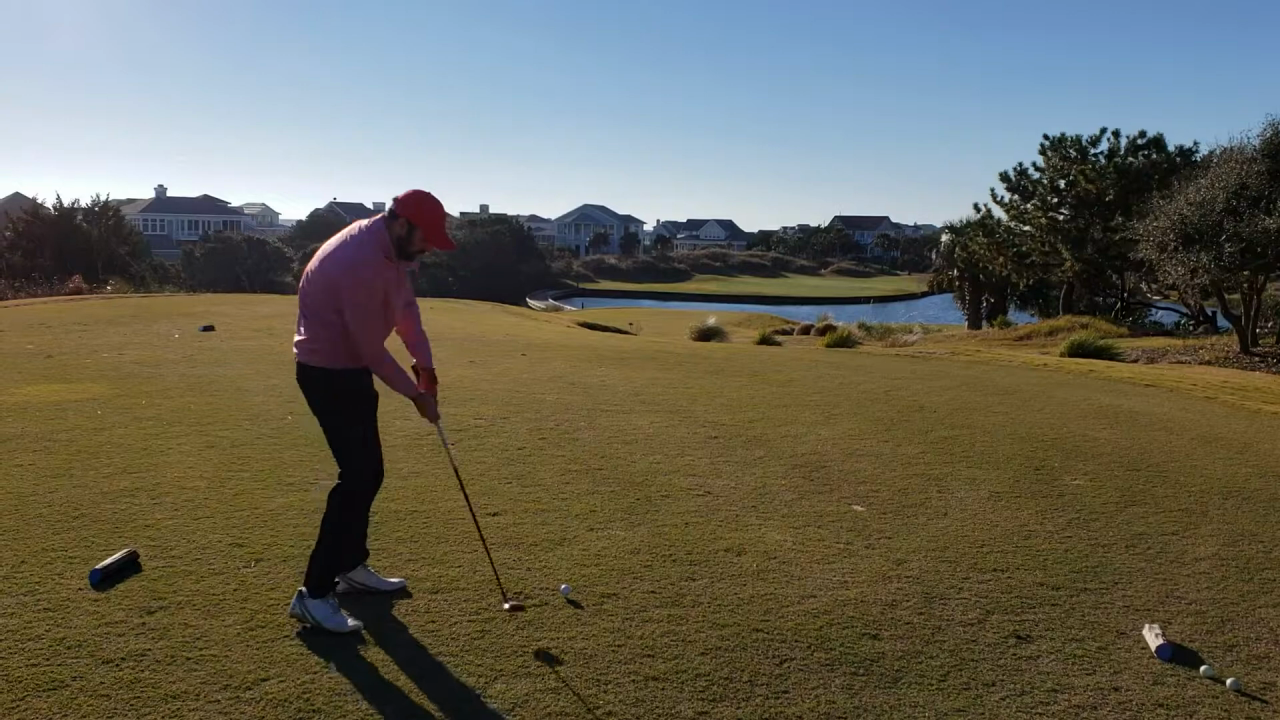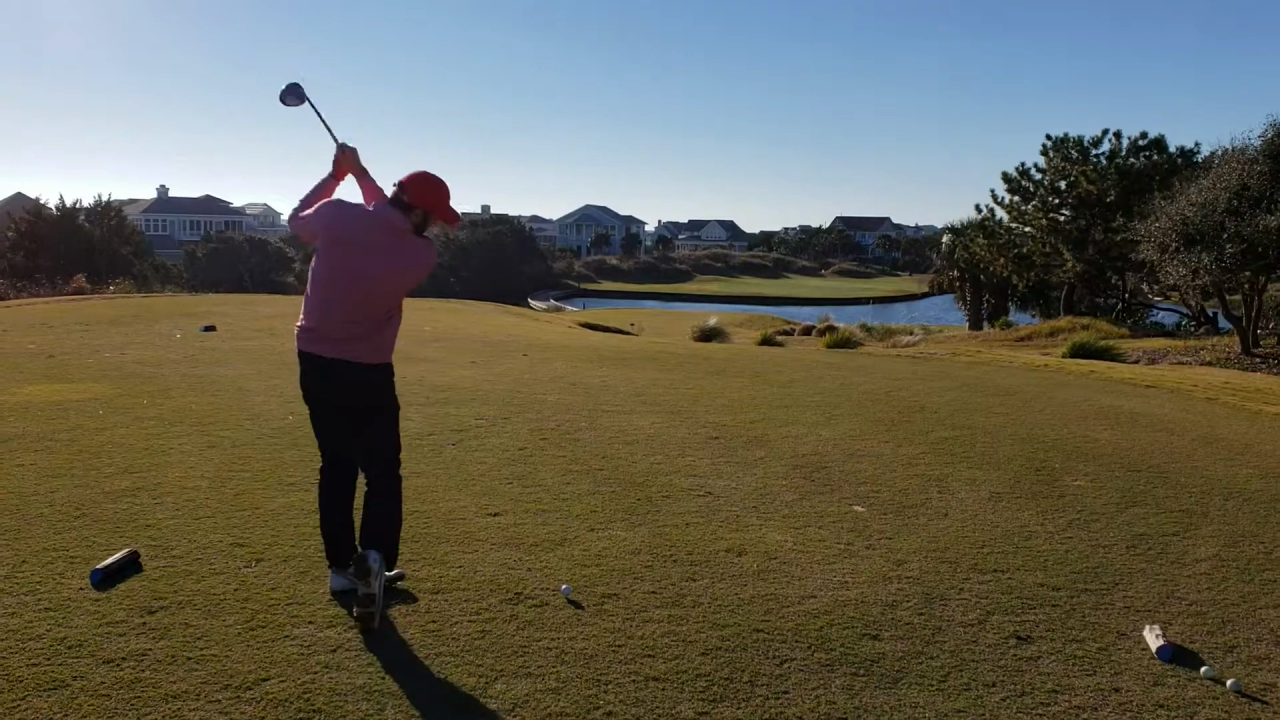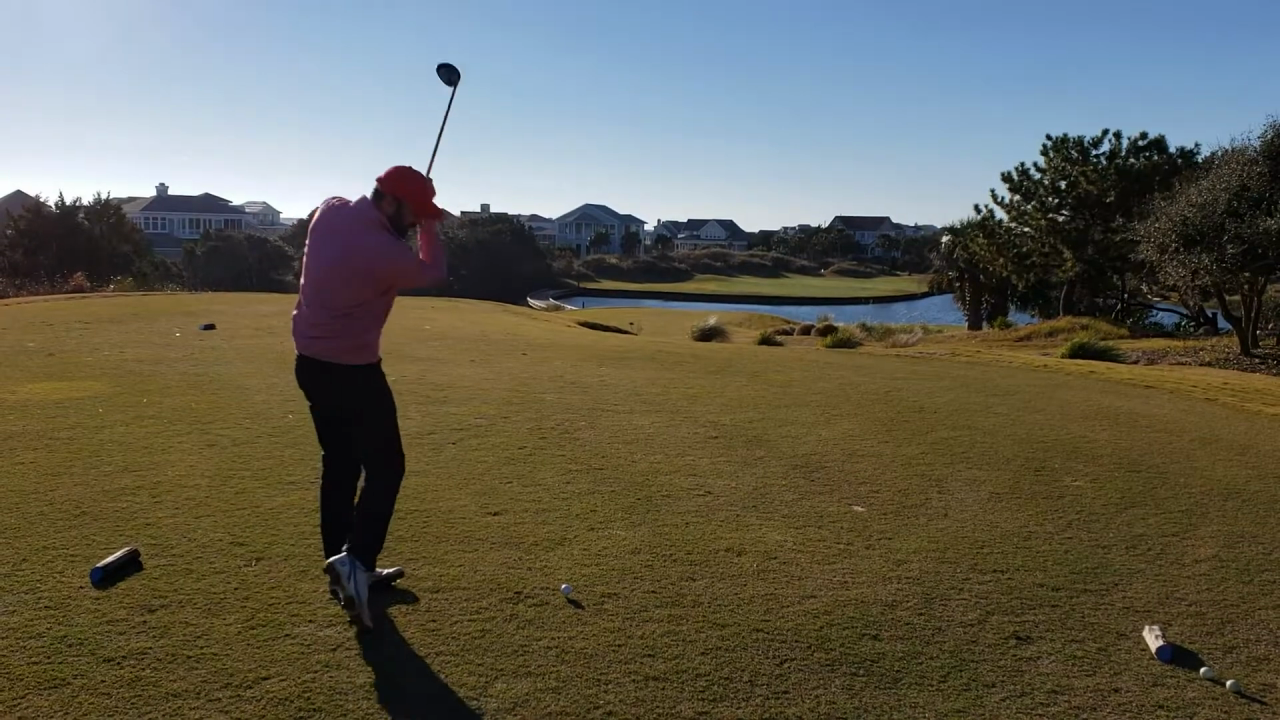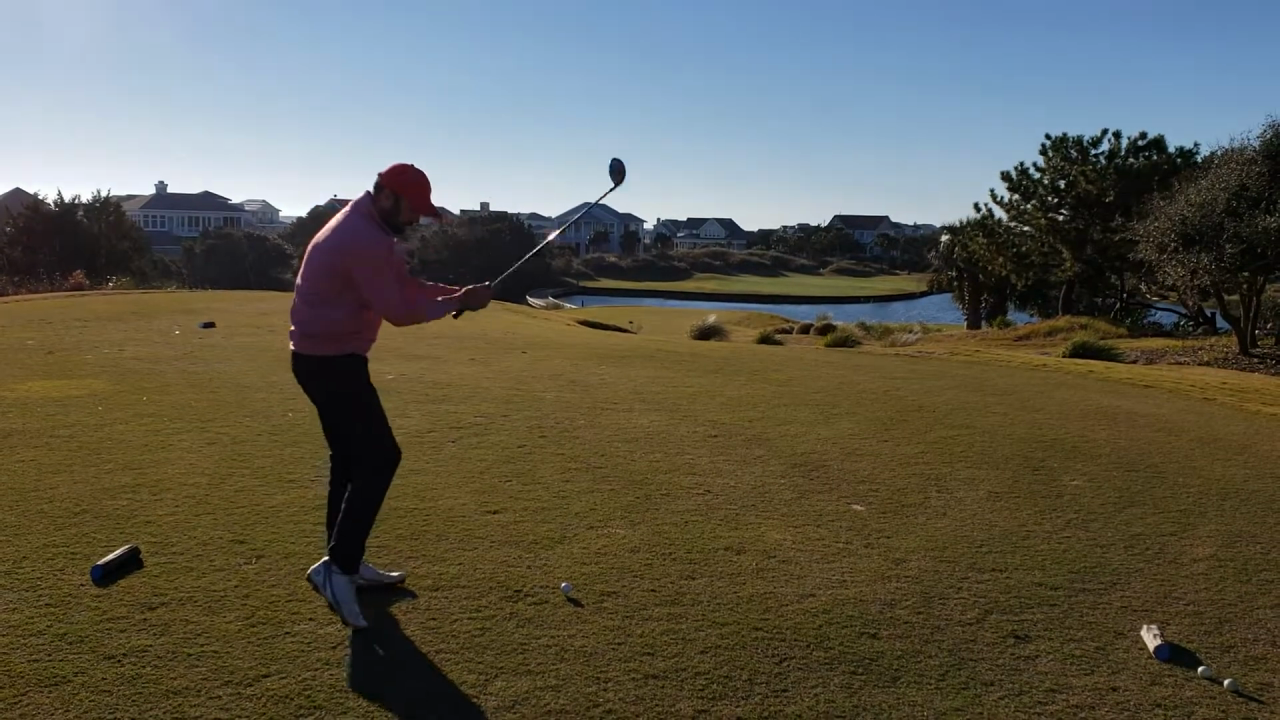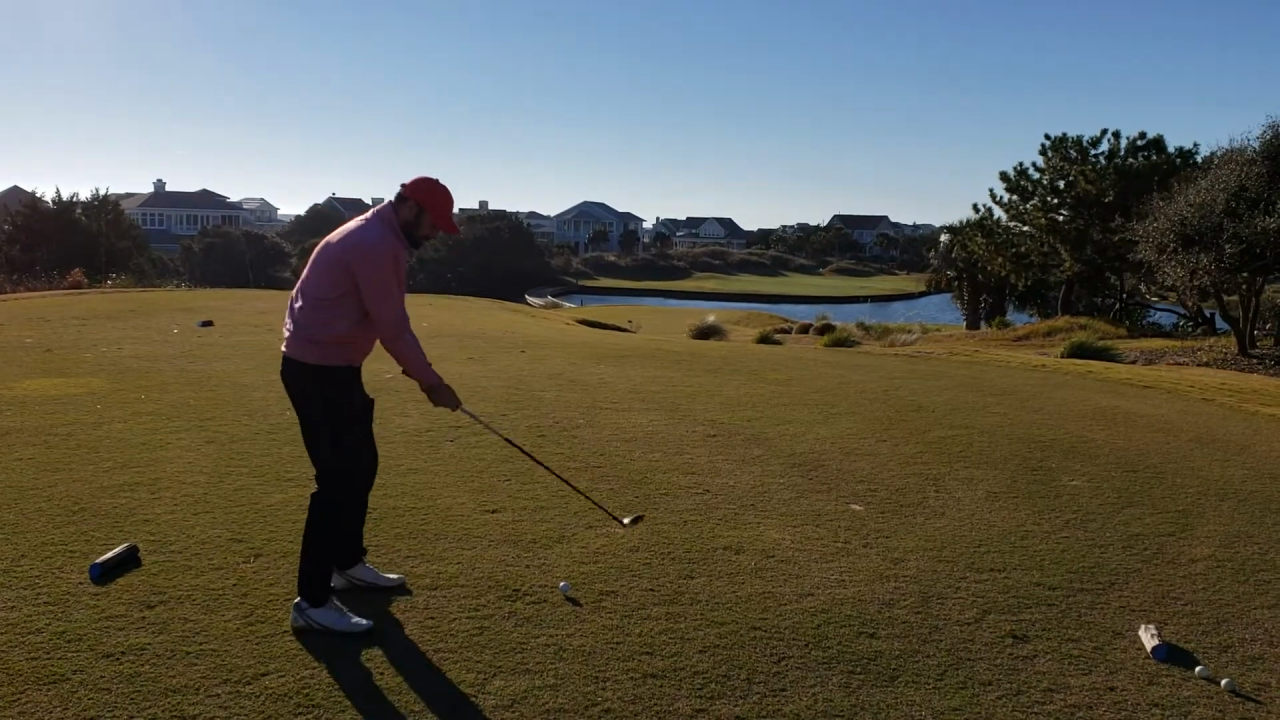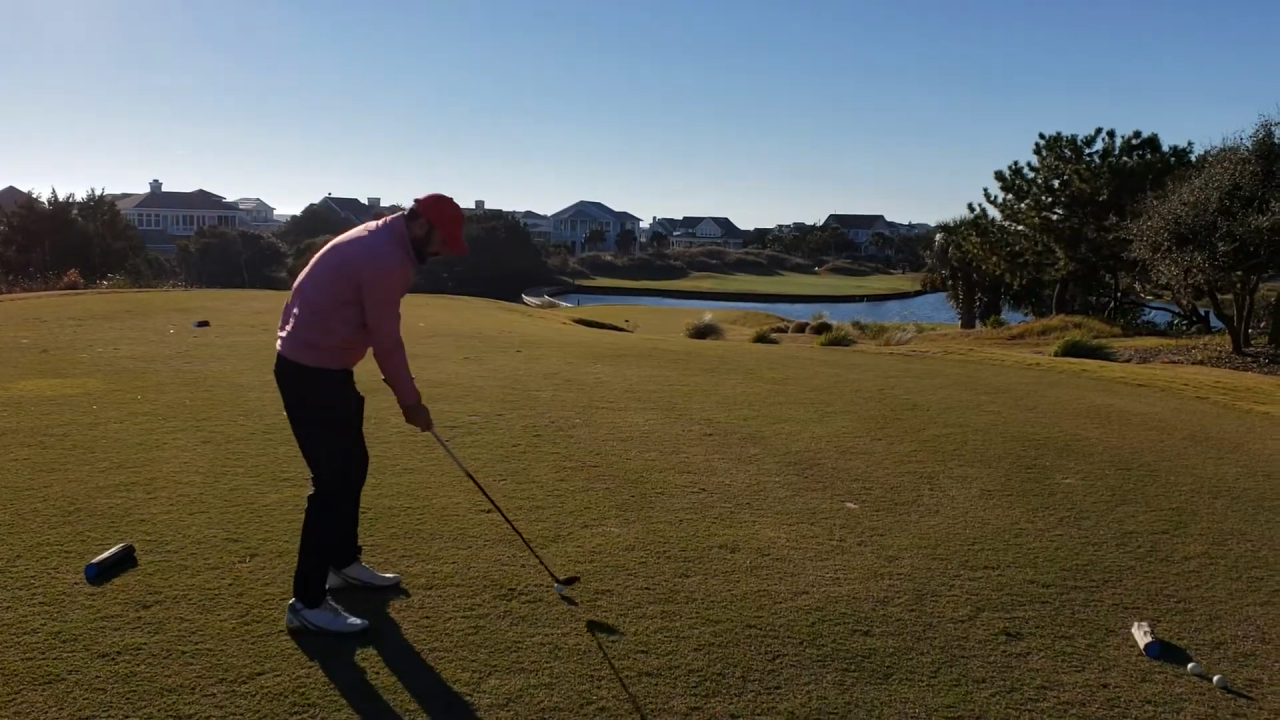
dt=0.4s
person 1, frame 1
left shoulder: (393, 247)
right shoulder: (358, 262)
left elbow: (404, 307)
right elbow: (369, 349)
left wrist: (425, 363)
right wrist: (416, 393)
left hip: (355, 369)
right hip: (328, 372)
left knee: (366, 469)
right knee: (360, 475)
left ankle: (349, 566)
right ankle: (314, 593)
person 1, frame 2
left shoulder: (335, 218)
right shoulder: (422, 254)
left elbow: (297, 222)
left wrist: (335, 175)
right wrist: (359, 171)
left hip: (315, 364)
right hip: (368, 374)
left knee: (337, 462)
right knee: (382, 472)
left ankle: (343, 567)
right ankle: (374, 556)
person 1, frame 3
left shoulder: (329, 213)
right shoulder: (390, 255)
right elbow: (434, 271)
left wrist: (400, 187)
right wrist: (428, 226)
left hip: (311, 361)
right hip: (354, 371)
left knee: (339, 464)
right knee: (385, 467)
left ankle: (344, 564)
right ankle: (355, 559)
person 1, frame 4
left shoulder: (364, 227)
right shoulder: (361, 239)
left elbow: (401, 284)
right elbow: (399, 311)
left wrist: (458, 294)
right wrist: (457, 301)
left hip: (327, 356)
right hip: (330, 360)
left knee: (351, 460)
right knee: (380, 458)
left ankle: (347, 563)
right ankle: (337, 566)
person 1, frame 5
left shoulder: (380, 240)
right shoulder: (373, 244)
left elbow: (394, 320)
right elbow: (391, 330)
left wrist: (427, 374)
right wrist: (428, 381)
left hip: (333, 366)
right hip: (317, 369)
left knee: (360, 467)
right knee: (338, 480)
left ankle: (347, 563)
right ankle: (311, 601)
person 1, frame 6
left shoulder: (381, 243)
right shoulder: (384, 258)
left elbow: (382, 336)
right elbow: (386, 341)
left wrist: (405, 392)
right wrist: (410, 401)
left hip: (323, 365)
right hip: (311, 370)
left knee: (351, 466)
right knee: (335, 479)
left ankle: (343, 562)
right ankle: (307, 602)
